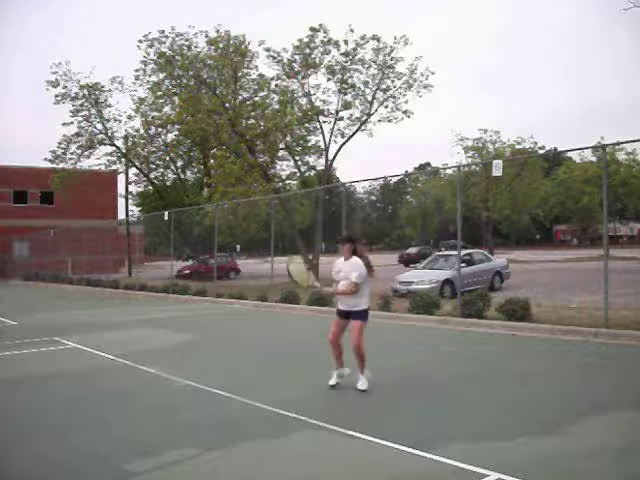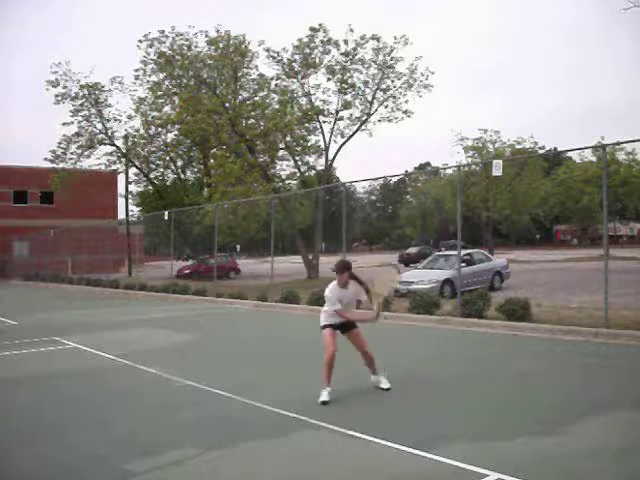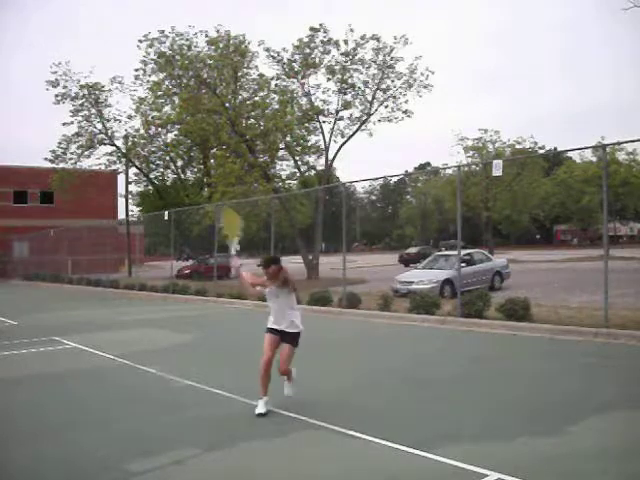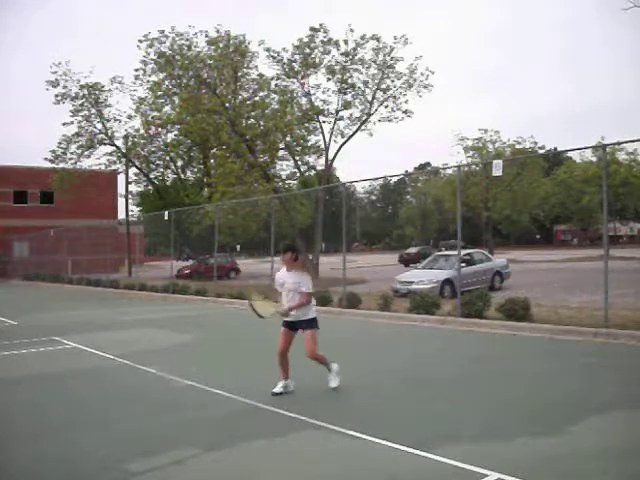
dt=0.7s
person 1, frame 1
left shoulder: (358, 265)
right shoulder: (338, 263)
left elbow: (353, 290)
right elbow: (337, 284)
left wrist: (333, 291)
right wrist: (334, 289)
left hip: (359, 308)
right hip: (343, 307)
left knee: (356, 345)
right knee: (333, 339)
left ankle: (362, 375)
right ankle: (340, 371)
person 1, frame 2
left shoulder: (355, 285)
right shoulder: (330, 292)
left elbow: (367, 302)
right elbow: (343, 314)
left wrist: (371, 314)
right wrist: (367, 318)
left hip: (347, 320)
right hip: (329, 320)
left knee: (365, 351)
right knee: (330, 352)
left ankle: (376, 376)
right ankle: (326, 389)
person 1, frame 3
left shoulder: (281, 282)
right shoulder: (267, 281)
left elbow: (251, 282)
right elbow: (253, 290)
left wrist: (239, 270)
left hip: (291, 328)
right hip: (275, 325)
left knee: (282, 370)
right knee: (266, 361)
left ankle: (289, 378)
right ankle: (263, 400)
person 1, frame 4
left shoulder: (302, 274)
right shoulder: (279, 275)
left elbow: (307, 299)
left wrist: (289, 308)
right wrist: (282, 308)
left hip: (307, 317)
right hip: (289, 317)
left knee: (311, 353)
right knee: (281, 351)
left ankle: (331, 368)
right ankle: (286, 382)
